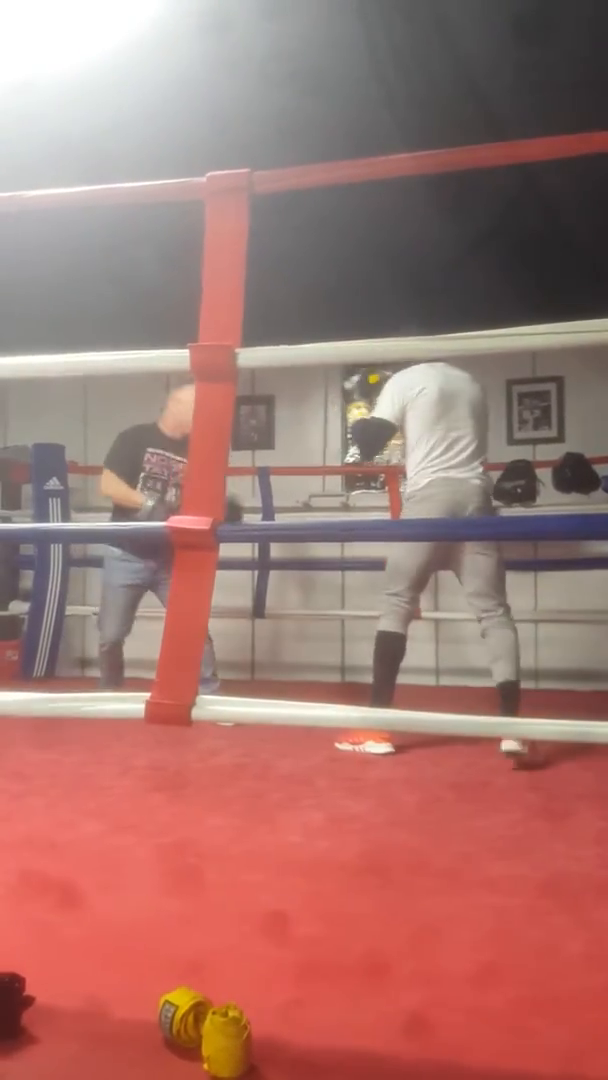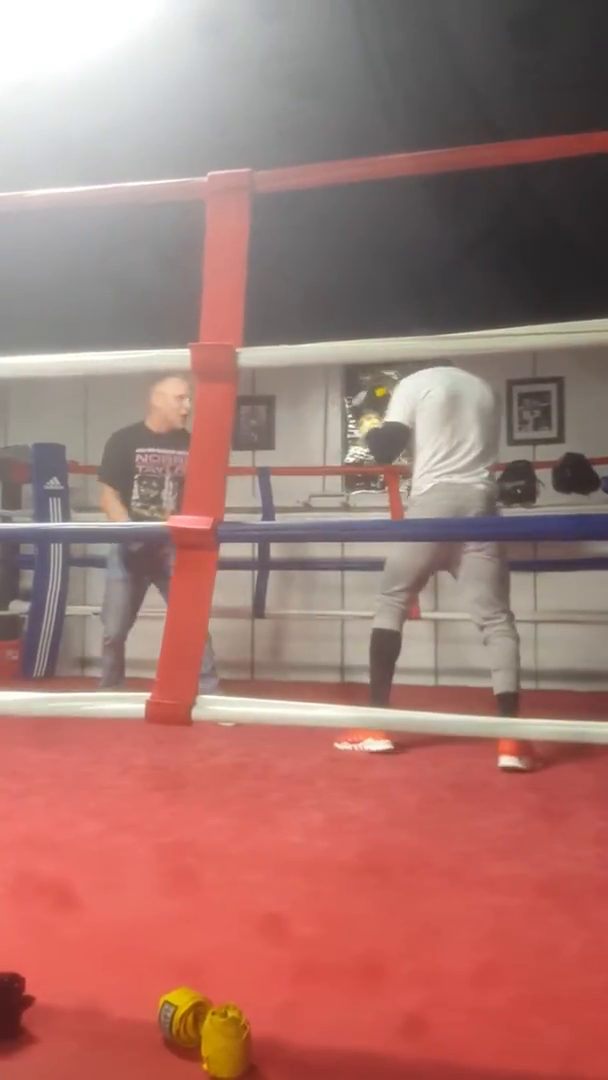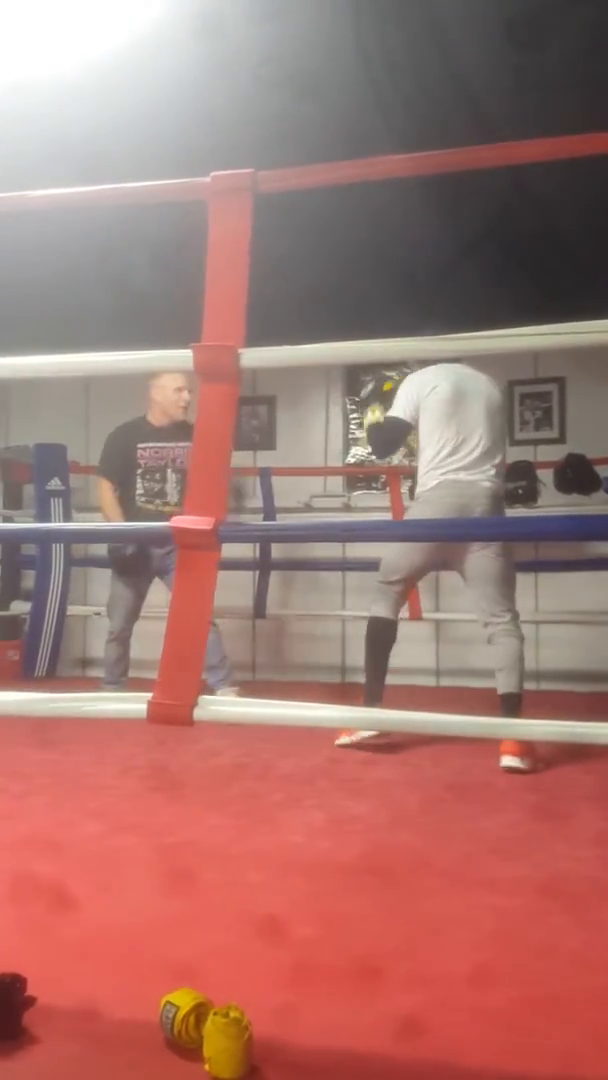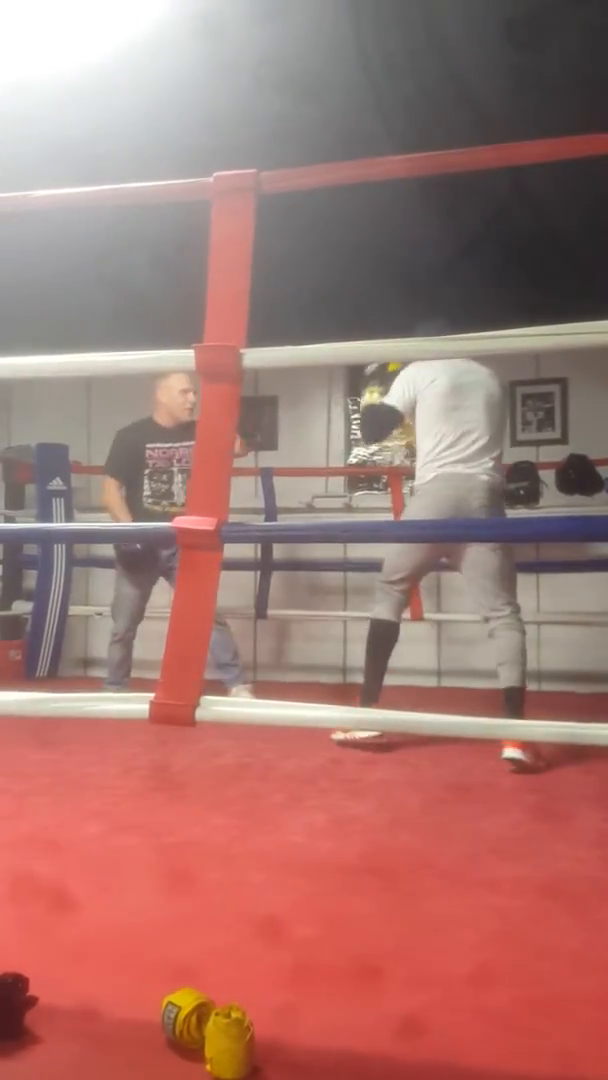
dt=0.1s
person 1, frame 1
left shoulder: (404, 380)
right shoulder: (469, 382)
left elbow: (368, 445)
left hip: (428, 500)
right hip: (475, 500)
left knee: (396, 606)
right knee: (493, 611)
left ankle: (378, 726)
person 1, frame 2
left shoulder: (414, 385)
right shoulder: (484, 389)
left elbow: (384, 450)
left wrist: (369, 415)
left hip: (433, 504)
right hip: (479, 504)
left knee: (391, 605)
right knee: (496, 618)
right ankle: (510, 739)
person 1, frame 3
left shoulder: (420, 381)
right shoulder: (491, 387)
left elbow: (383, 443)
left wrist: (374, 410)
left hip: (437, 502)
right hip: (486, 504)
left knee: (387, 592)
right knee: (502, 619)
left ankle: (370, 711)
right ankle: (512, 740)
person 1, frame 4
left shoulder: (418, 372)
right shoulder: (489, 378)
left elbow: (374, 430)
left hip: (435, 496)
right hip: (483, 498)
left knee: (390, 593)
right knee: (502, 612)
left ankle: (367, 712)
person 2, frame 1
right shoulder: (134, 440)
right elbow: (107, 485)
left wrist: (223, 514)
right wrist: (149, 504)
left hip: (171, 557)
right hip: (127, 555)
right knee: (111, 636)
left ankle: (210, 697)
right ankle: (109, 693)
person 2, frame 2
left shoulder: (190, 445)
right shoulder: (124, 441)
right elbow: (108, 496)
left hip: (174, 552)
right hip: (129, 552)
right knee: (114, 631)
left ankle: (210, 694)
right ankle: (110, 694)
person 2, frame 3
left shoulder: (191, 435)
right shoulder: (124, 436)
right elbow: (105, 491)
left hip: (178, 545)
right hip: (134, 547)
right knee: (119, 626)
left ankle: (225, 689)
right ankle: (112, 691)
person 2, frame 4
left shoulder: (197, 433)
right shoulder: (132, 437)
left elbow: (239, 448)
right elbow: (111, 490)
right hip: (141, 546)
left knee: (209, 616)
right knee: (123, 626)
left ankle: (238, 687)
right ankle: (115, 692)
